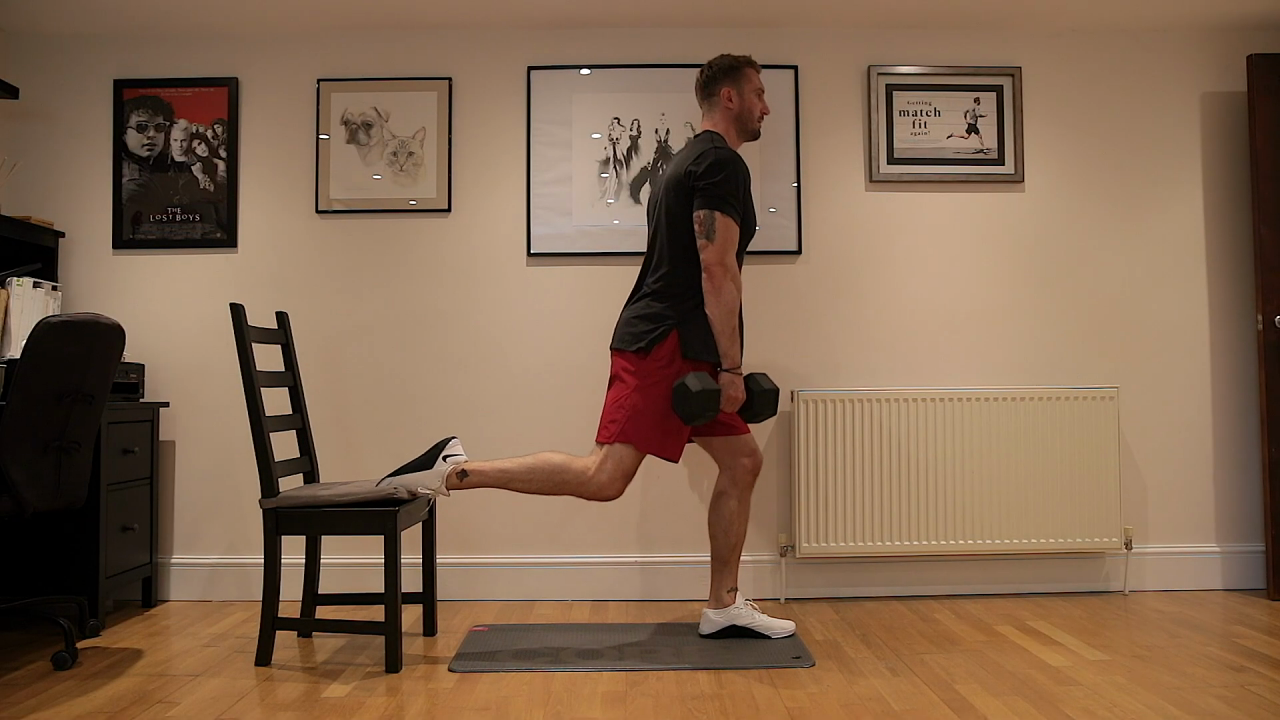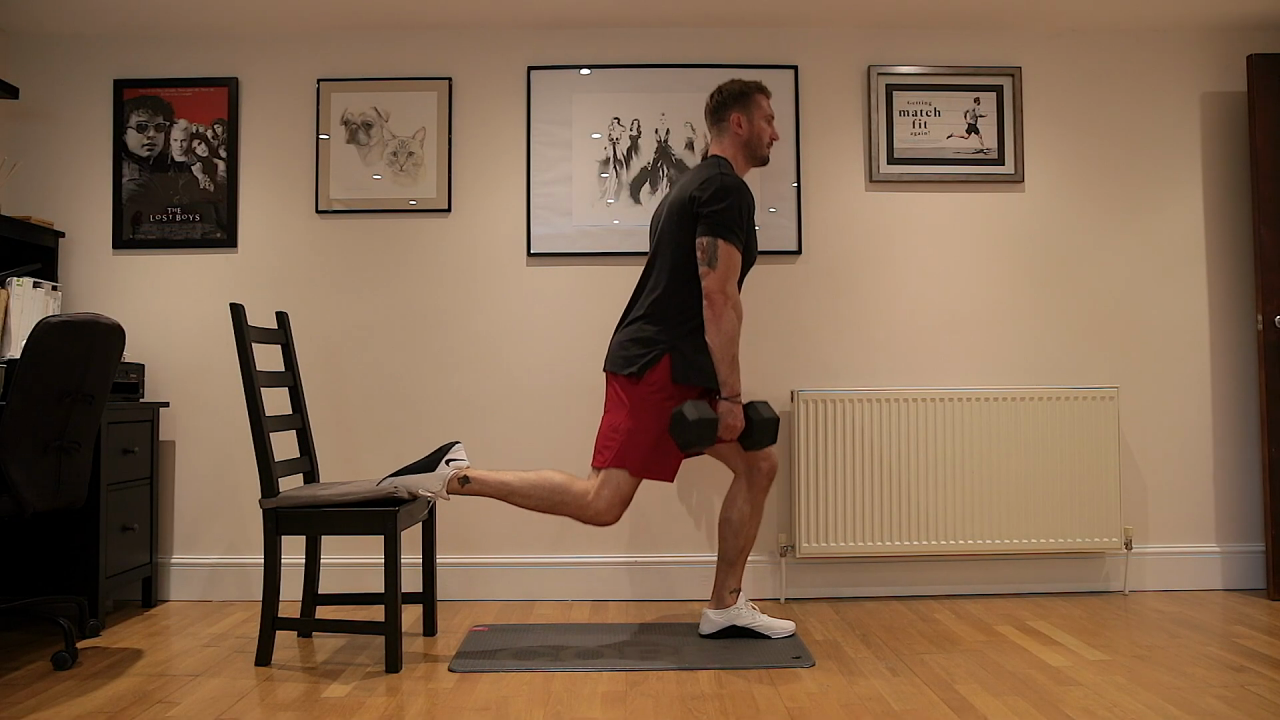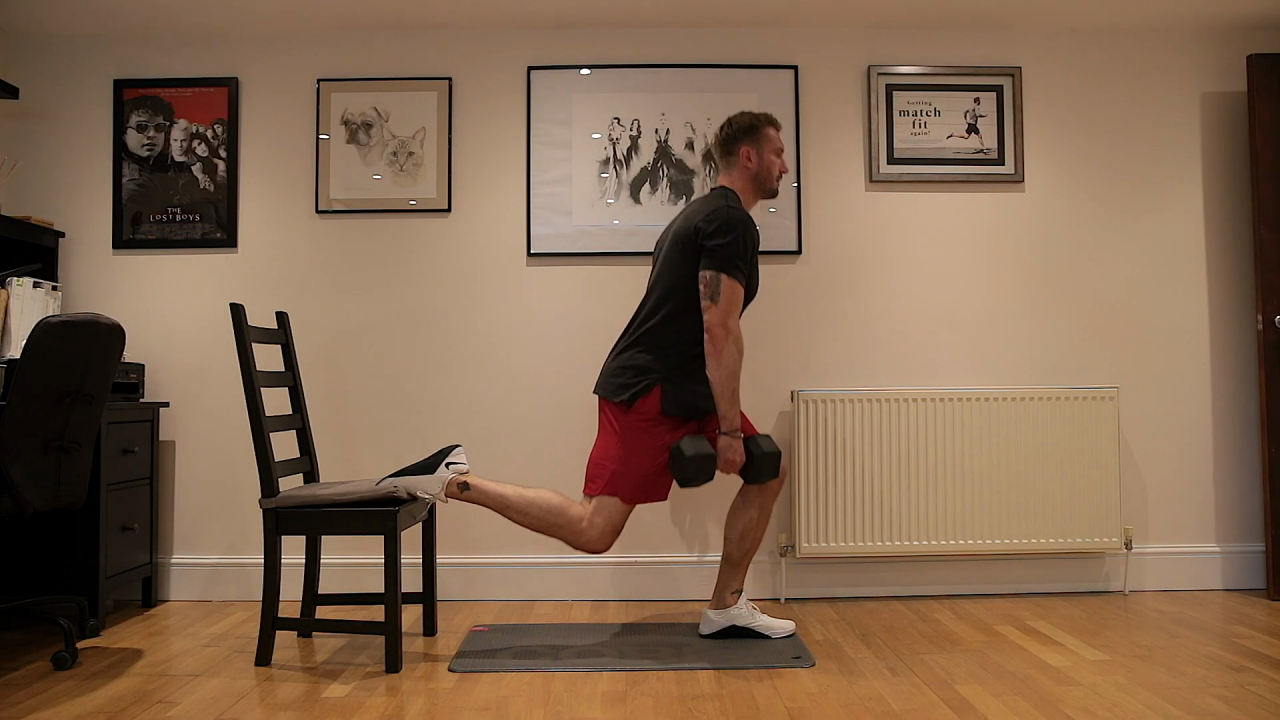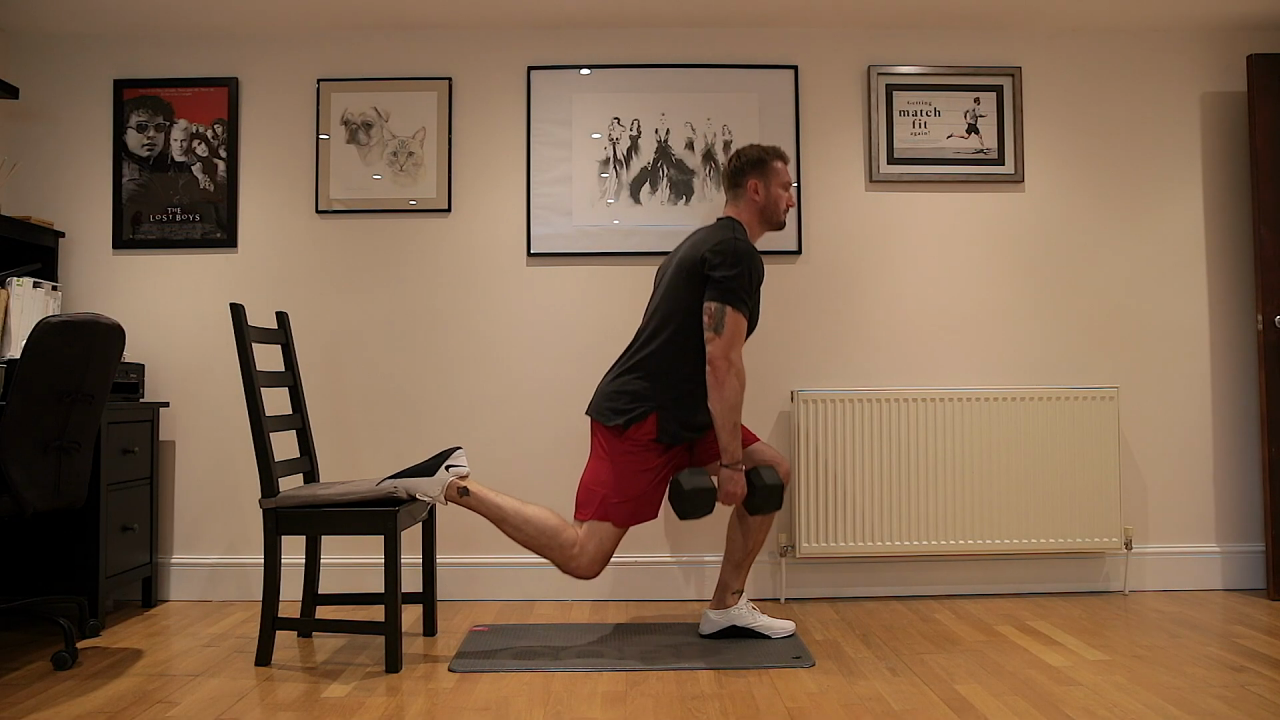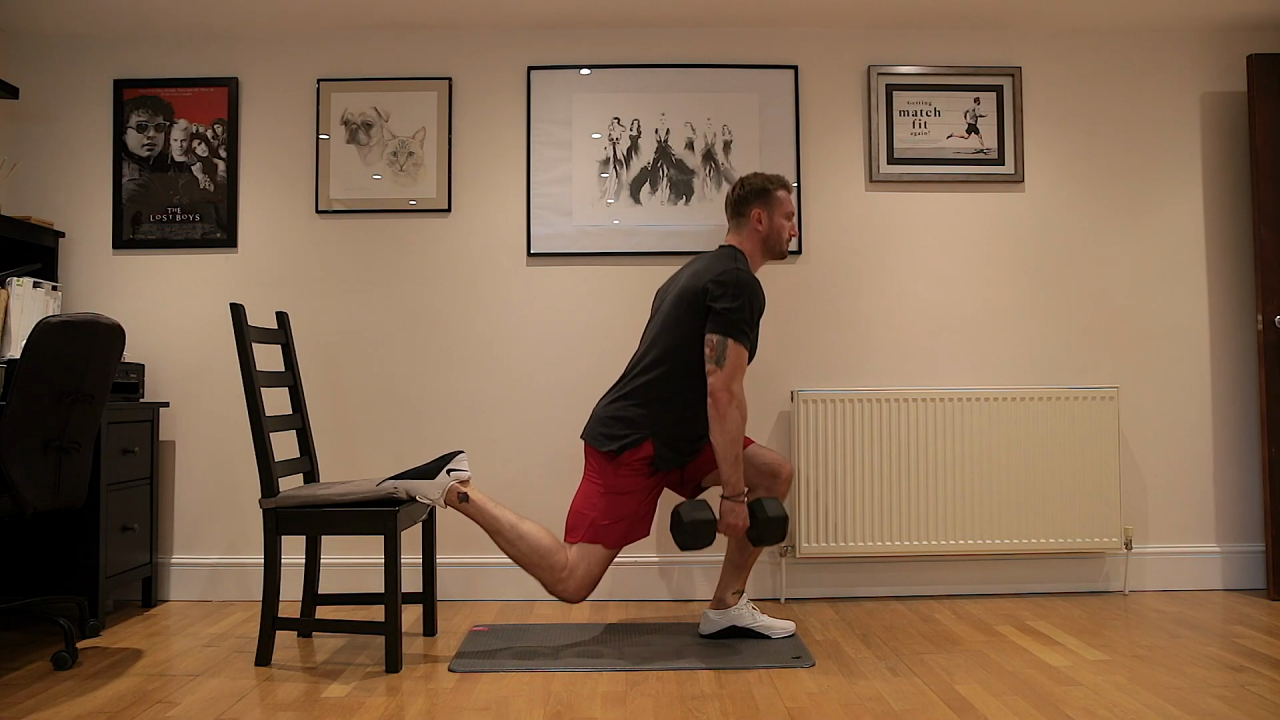
dt=0.2s
person 1, frame 1
left shoulder: (692, 161)
right shoulder: (722, 163)
right elbow: (717, 269)
left wrist: (719, 362)
right wrist: (732, 366)
left hip: (678, 344)
right hip: (667, 344)
left knee: (742, 462)
right knee: (603, 477)
left ankle: (724, 607)
right ankle: (453, 471)
person 1, frame 2
left shoulder: (697, 185)
right shoulder: (727, 189)
right elbow: (718, 297)
left wrist: (719, 388)
right wrist: (731, 395)
left hip: (673, 363)
right hip: (659, 364)
left knee: (758, 464)
right knee: (601, 502)
left ankle: (725, 607)
right ankle: (456, 476)
person 1, frame 3
left shoulder: (704, 214)
right shoulder: (732, 222)
right elbow: (720, 331)
right wrist: (730, 429)
left hip: (672, 388)
right hip: (649, 391)
right knee: (592, 529)
left ankle: (726, 608)
right ankle: (455, 480)
person 1, frame 4
left shoulder: (707, 243)
right shoulder: (738, 255)
right elbow: (721, 363)
right wrist: (731, 465)
left hip: (668, 412)
right hip: (642, 416)
left knee: (772, 472)
right knee: (583, 555)
left ankle: (725, 608)
right ankle: (455, 485)
person 1, frame 5
left shoulder: (705, 269)
right shoulder: (738, 284)
right elbow: (722, 394)
right wrist: (733, 497)
left hip: (664, 434)
right hip: (633, 442)
left knee: (775, 473)
right knee: (570, 580)
left ankle: (726, 608)
right ankle: (457, 491)
